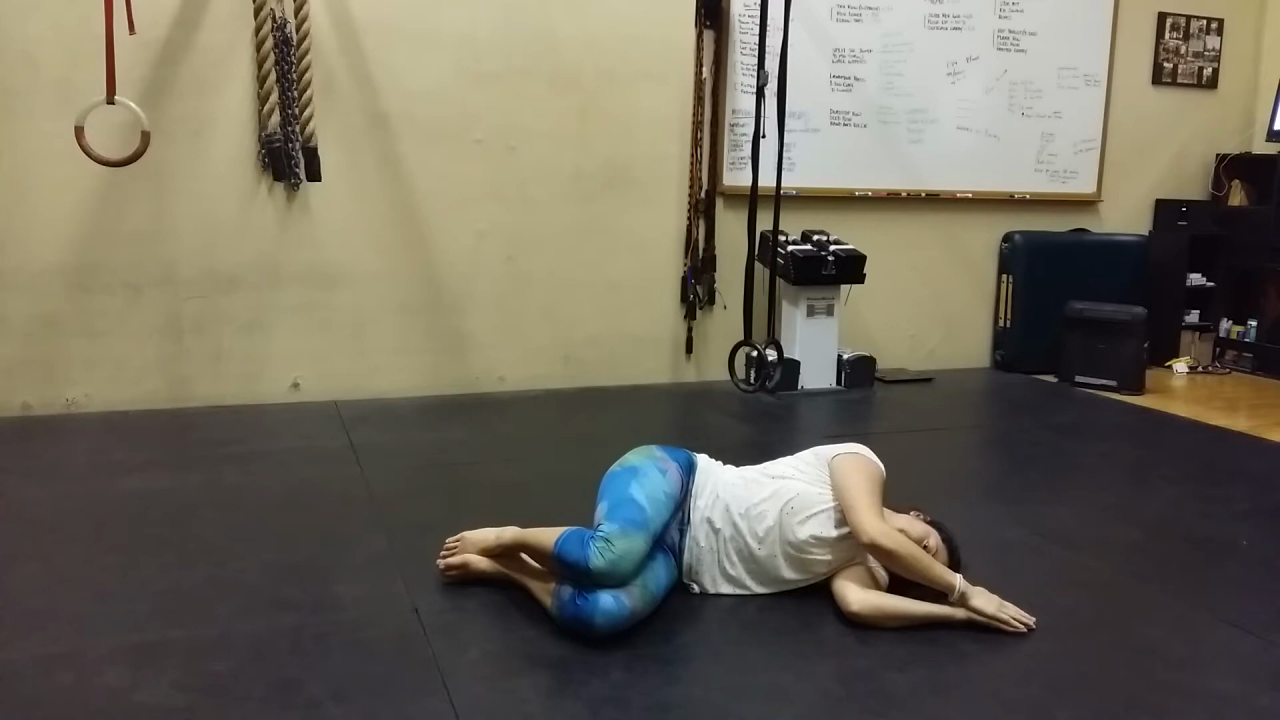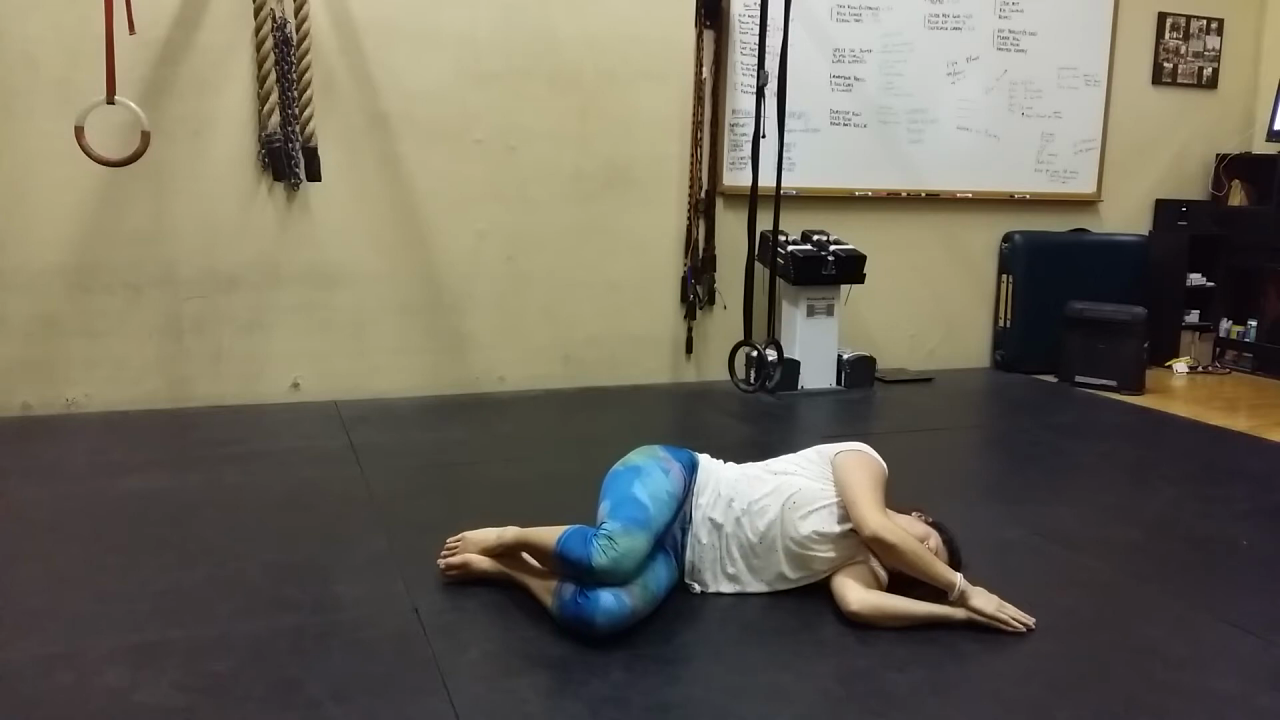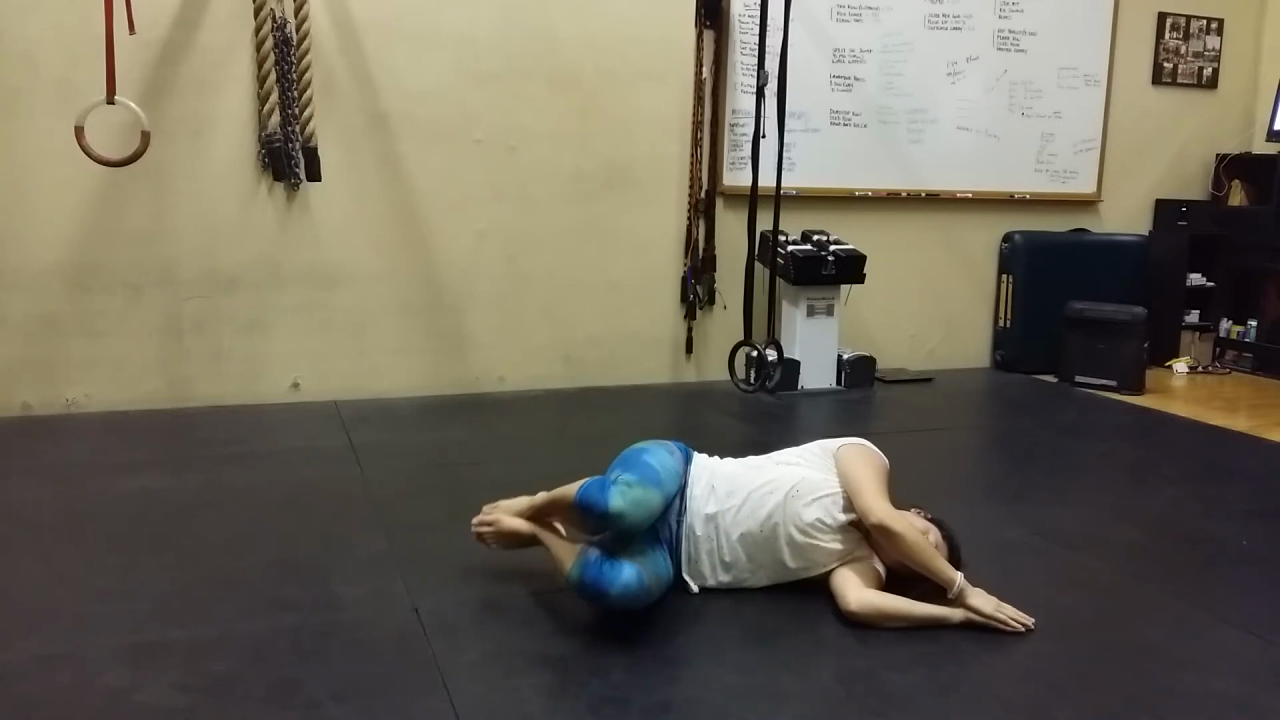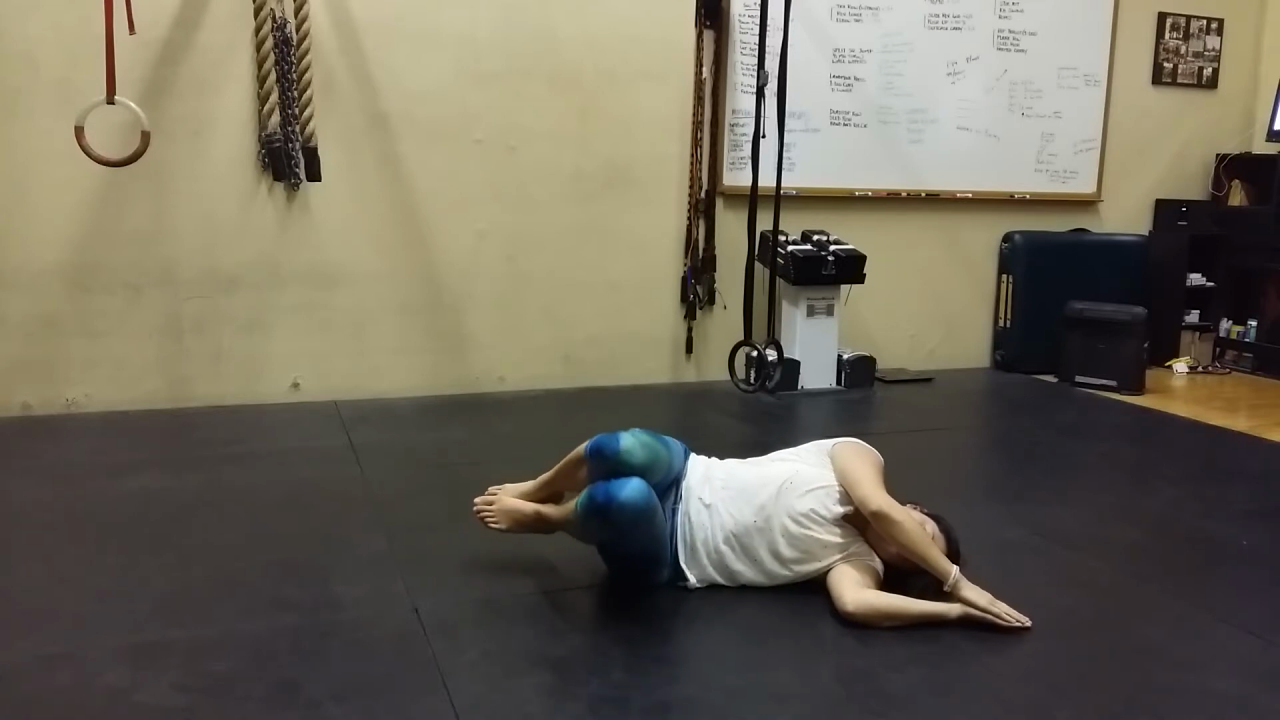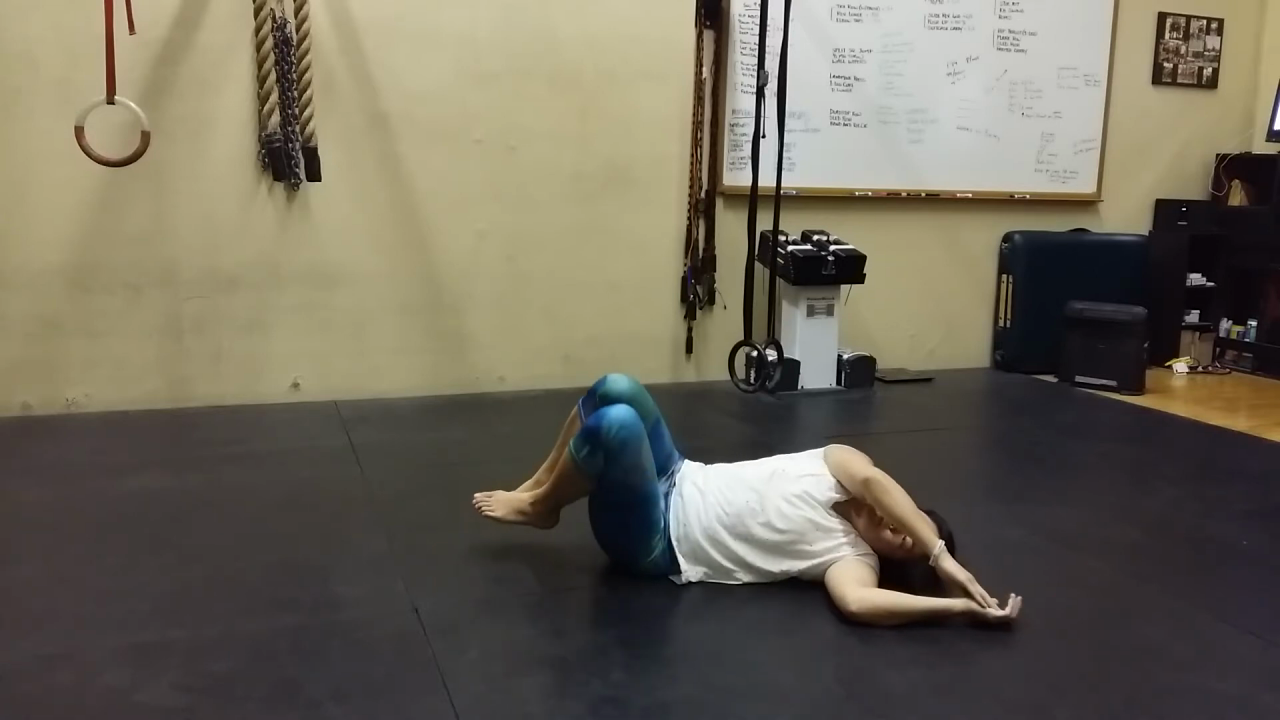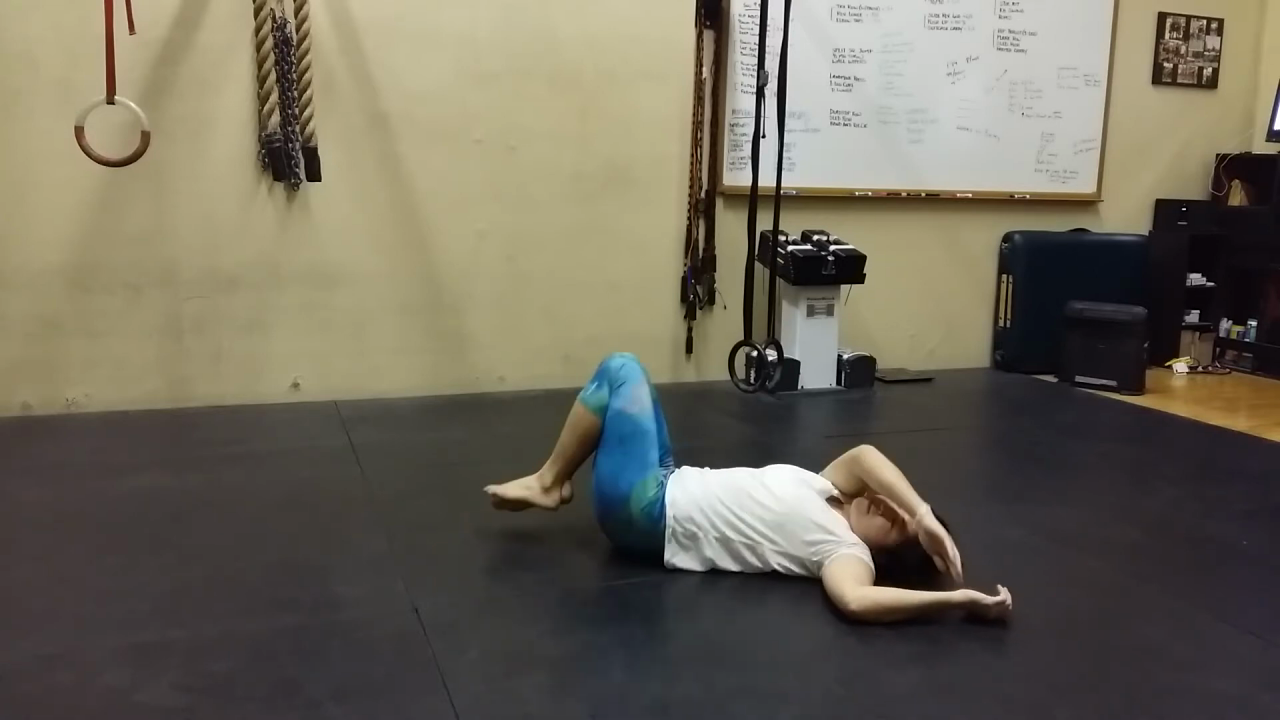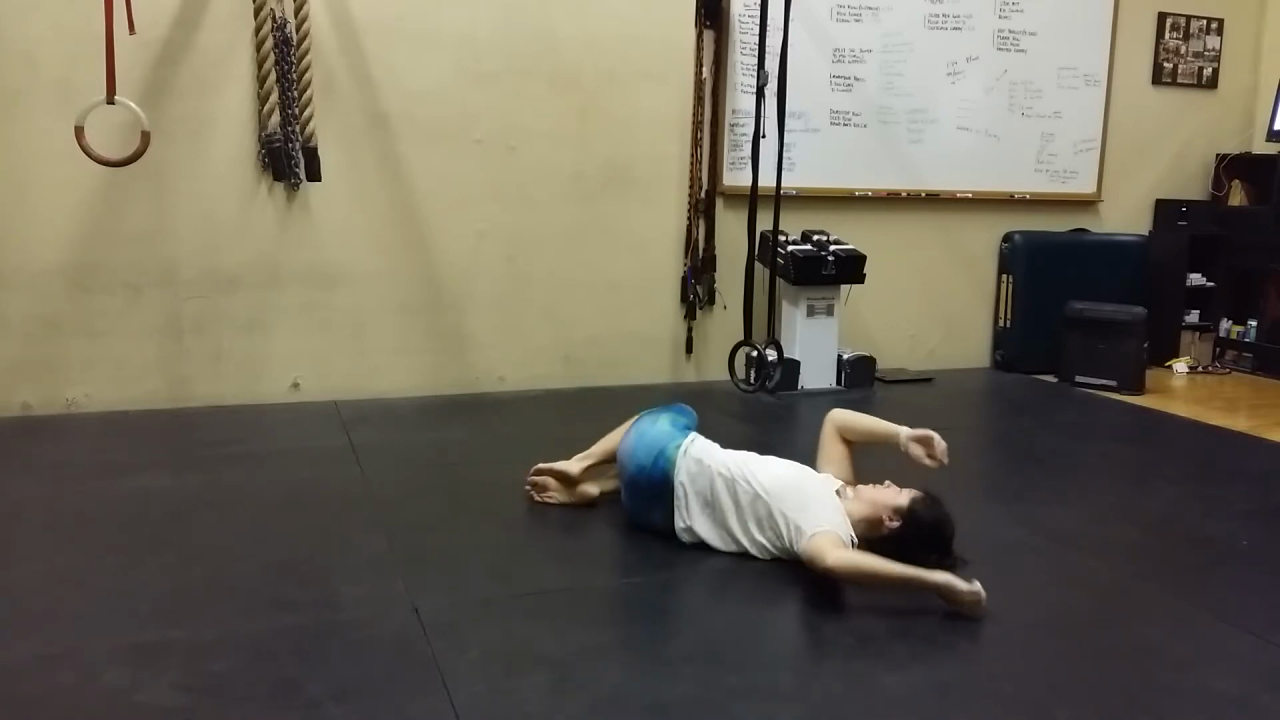
dt=0.7s
person 1, frame 1
left shoulder: (857, 564)
right shoulder: (860, 462)
left elbow: (860, 605)
right elbow: (873, 533)
left wrist: (955, 612)
right wrist: (963, 589)
left hip: (682, 562)
right hip: (672, 481)
left knee: (603, 615)
right knee: (609, 559)
left ankle: (505, 568)
right ankle: (512, 539)
person 1, frame 2
left shoulder: (859, 564)
right shoulder: (863, 460)
left elbow: (859, 605)
right elbow: (876, 528)
left wrist: (955, 611)
right wrist: (962, 589)
left hip: (683, 560)
right hip: (673, 480)
left knee: (603, 615)
right knee: (610, 557)
left ankle: (505, 568)
right ankle: (512, 538)
person 1, frame 3
left shoulder: (861, 559)
right shoulder: (863, 456)
left elbow: (857, 604)
right elbow: (881, 518)
left wrist: (957, 613)
right wrist: (963, 588)
left hip: (675, 558)
right hip: (677, 479)
left knee: (623, 588)
right knee: (624, 508)
left ankle: (539, 534)
right ankle: (539, 506)
person 1, frame 4
left shoulder: (859, 561)
right shoulder: (858, 456)
left elbow: (855, 604)
right elbow: (879, 507)
left wrist: (957, 609)
right wrist: (957, 581)
left hip: (668, 561)
right hip: (680, 483)
left knee: (628, 500)
right knee: (630, 450)
left ankle: (543, 519)
right ankle: (537, 496)
person 1, frame 5
left shoulder: (855, 556)
right shoulder: (840, 469)
left elbow: (857, 604)
right elbow: (873, 478)
left wrist: (961, 604)
right wrist: (943, 553)
left hip: (657, 545)
right hip: (677, 483)
left knee: (616, 426)
right knee: (616, 392)
left ankle: (540, 507)
right ankle: (540, 487)
person 1, frame 6
left shoulder: (847, 551)
right shoulder: (831, 494)
left elbow: (858, 601)
right elbow: (863, 457)
left wrist: (958, 598)
right wrist: (925, 512)
left hip: (649, 516)
right hip: (670, 490)
left knee: (621, 374)
right knee: (621, 368)
left ankle: (547, 484)
right ankle: (551, 481)
person 1, frame 7
left shoulder: (832, 528)
right shoulder: (837, 489)
left elbow: (832, 561)
right elbow: (835, 420)
left wrist: (936, 581)
right wrist: (904, 435)
left ankle: (582, 467)
right ankle: (587, 480)
